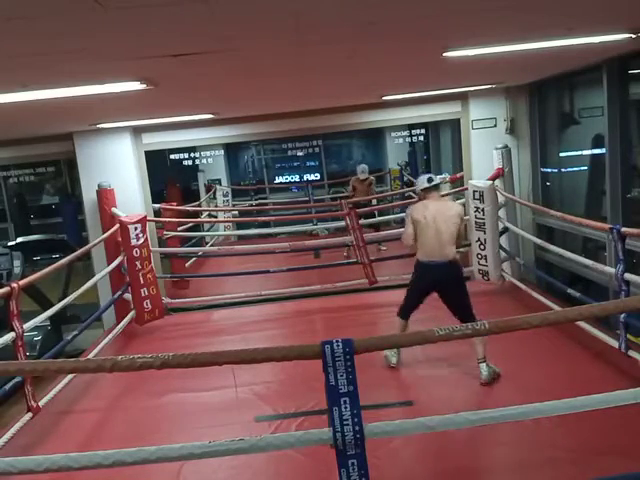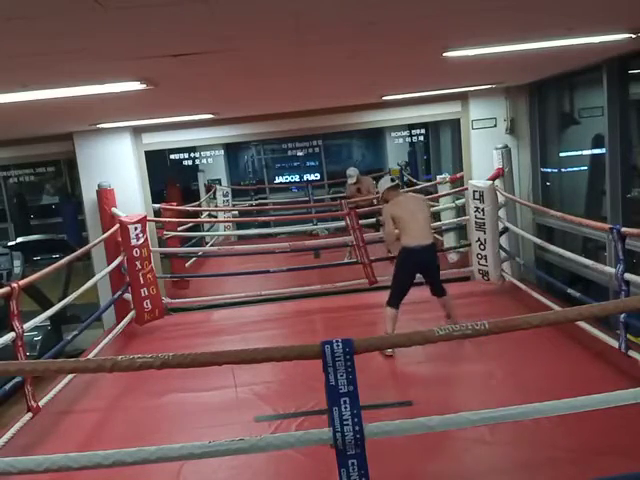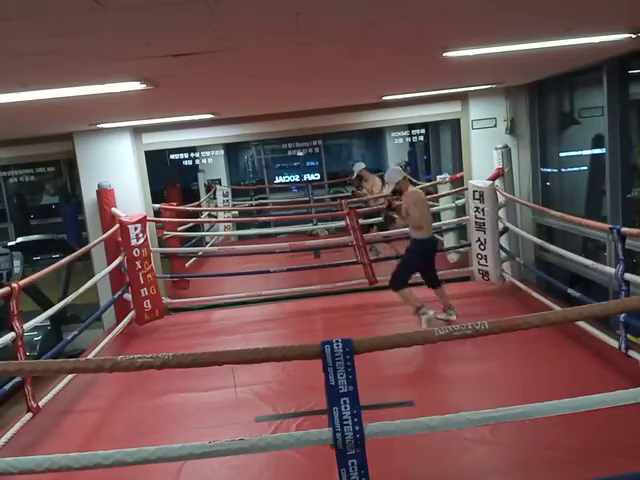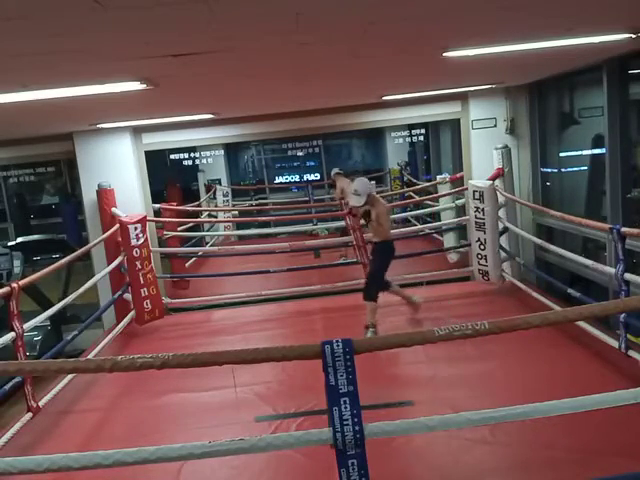
dt=0.5s
person 1, frame 1
left shoulder: (414, 210)
right shoulder: (457, 209)
left elbow: (409, 243)
right elbow: (459, 239)
left hip: (424, 269)
right hip: (450, 268)
left knee: (406, 310)
right knee: (468, 318)
left ankle: (394, 352)
right ankle: (484, 368)
person 1, frame 2
left shoulder: (388, 208)
right shoulder: (421, 199)
left elbow: (390, 240)
left hip: (409, 254)
right hip: (429, 250)
left knee: (394, 299)
right knee: (438, 288)
right ankle: (452, 323)
person 1, frame 3
left shoulder: (409, 196)
right shoulder: (415, 193)
left elbow: (418, 223)
right wrist: (395, 207)
left hip: (420, 244)
right hip: (428, 242)
left knee: (397, 281)
right knee: (432, 278)
left ankle: (422, 311)
right ankle: (449, 311)
person 1, frame 4
left shoulder: (380, 206)
right shoulder: (361, 201)
left elbow: (385, 233)
left wrist: (371, 221)
right wrist: (355, 214)
left hip: (384, 247)
right hip: (378, 246)
left knee: (371, 287)
right knee: (379, 282)
left ankle: (371, 329)
right ankle: (411, 301)
